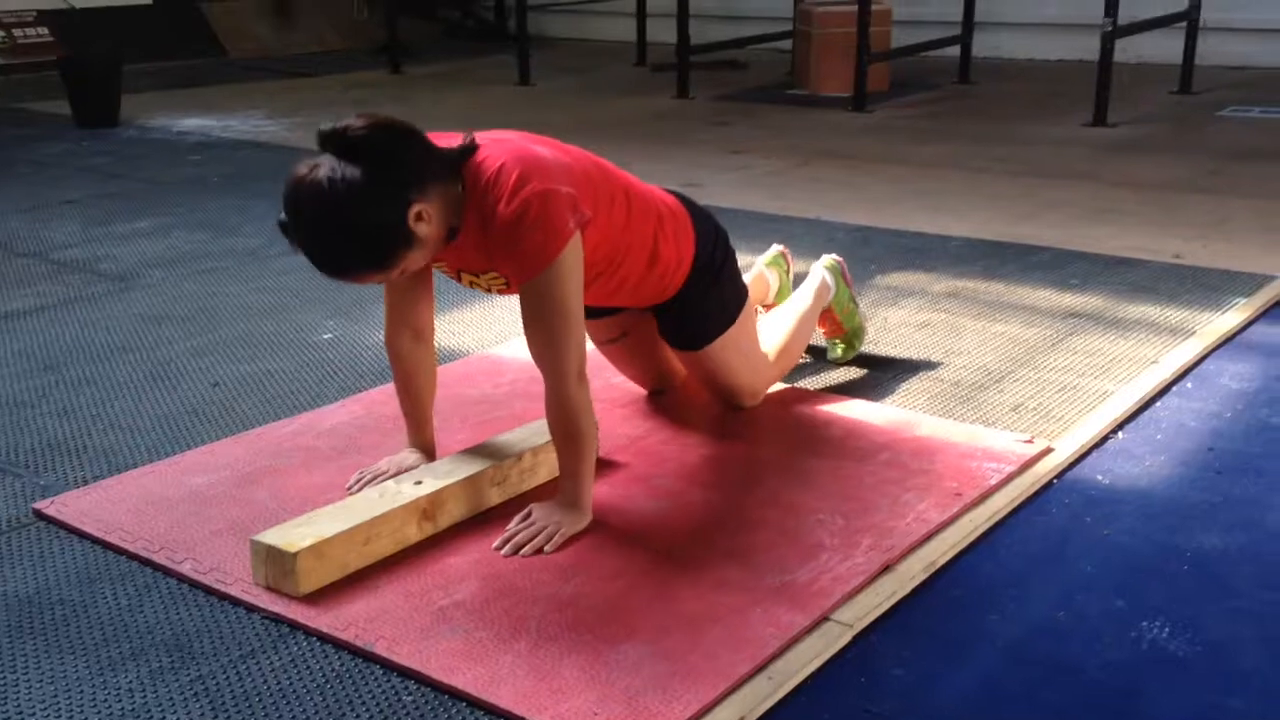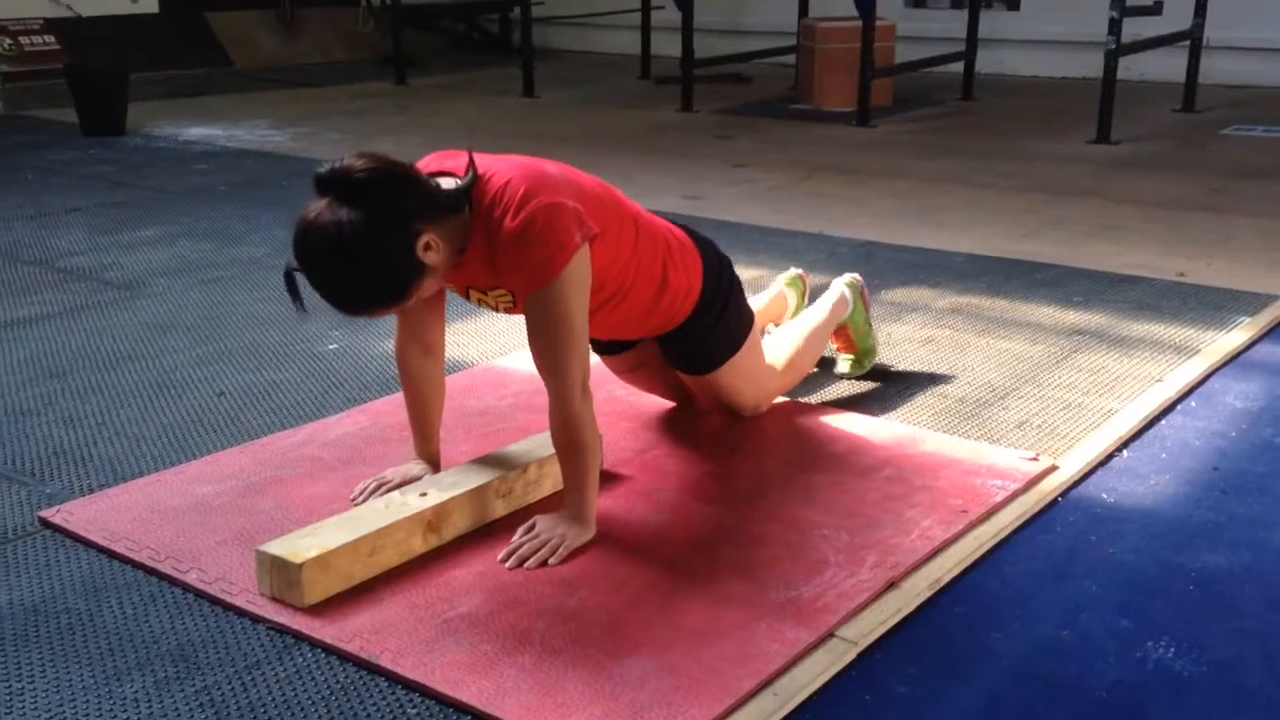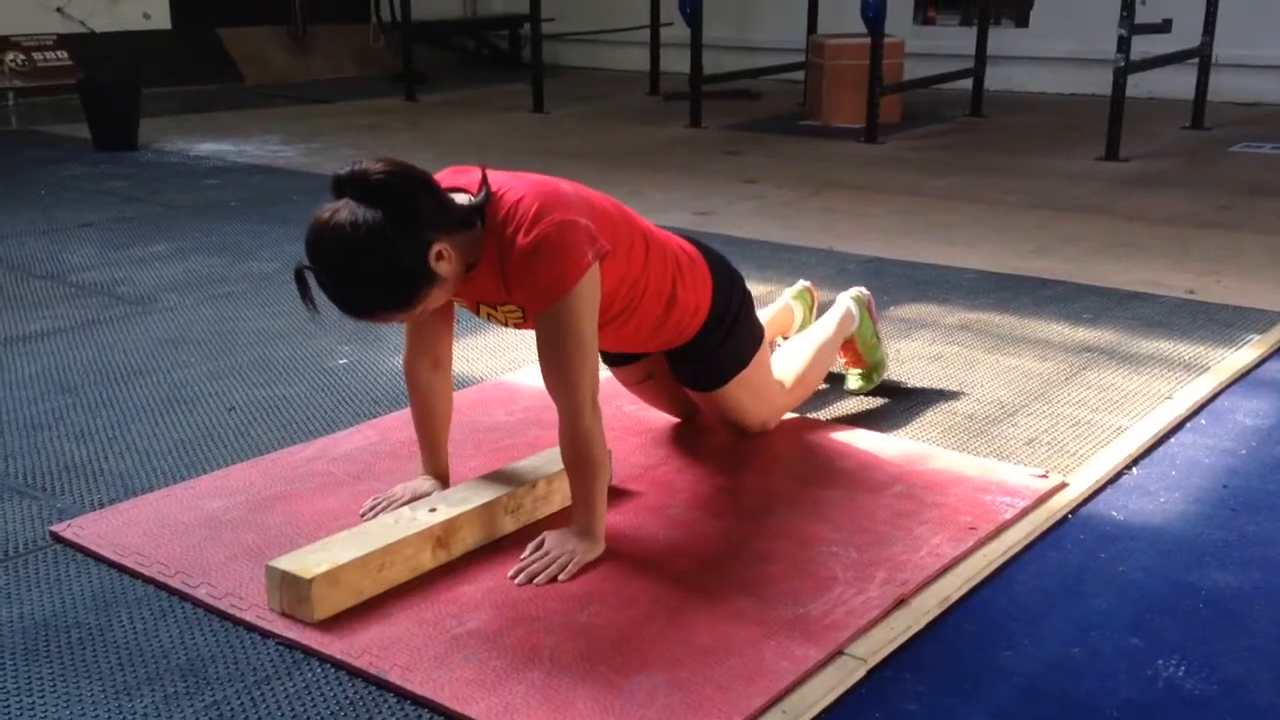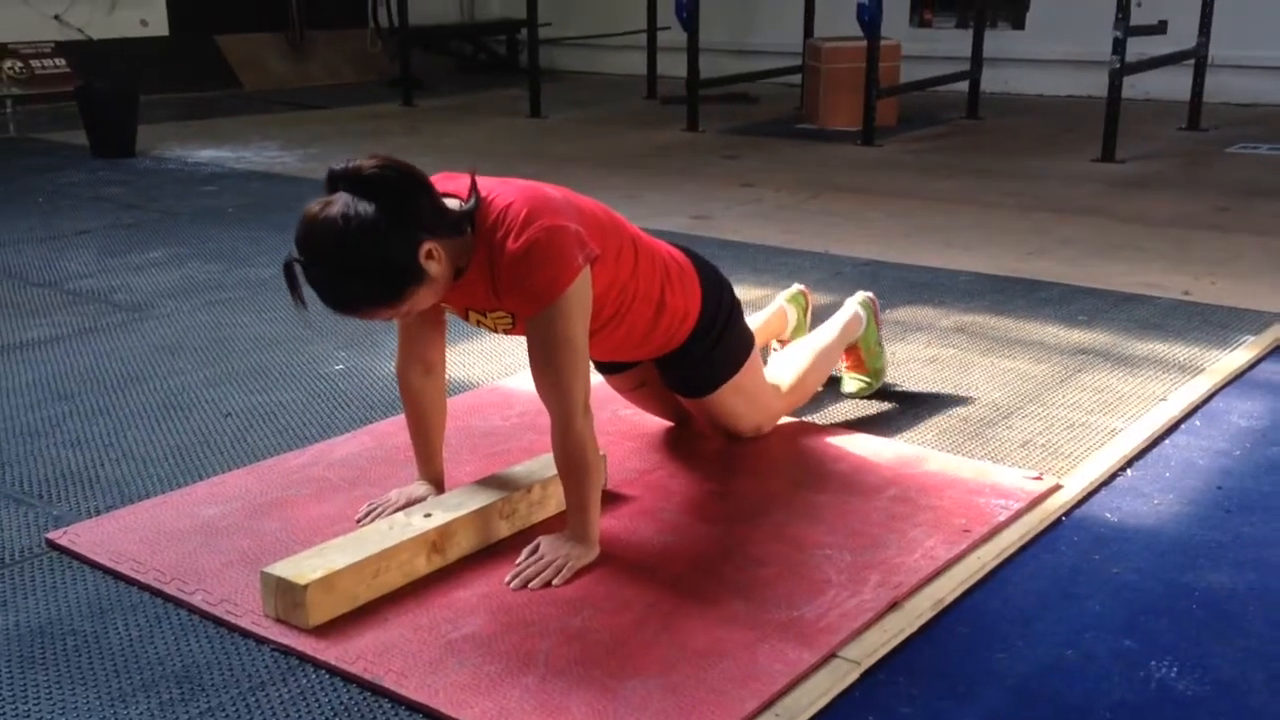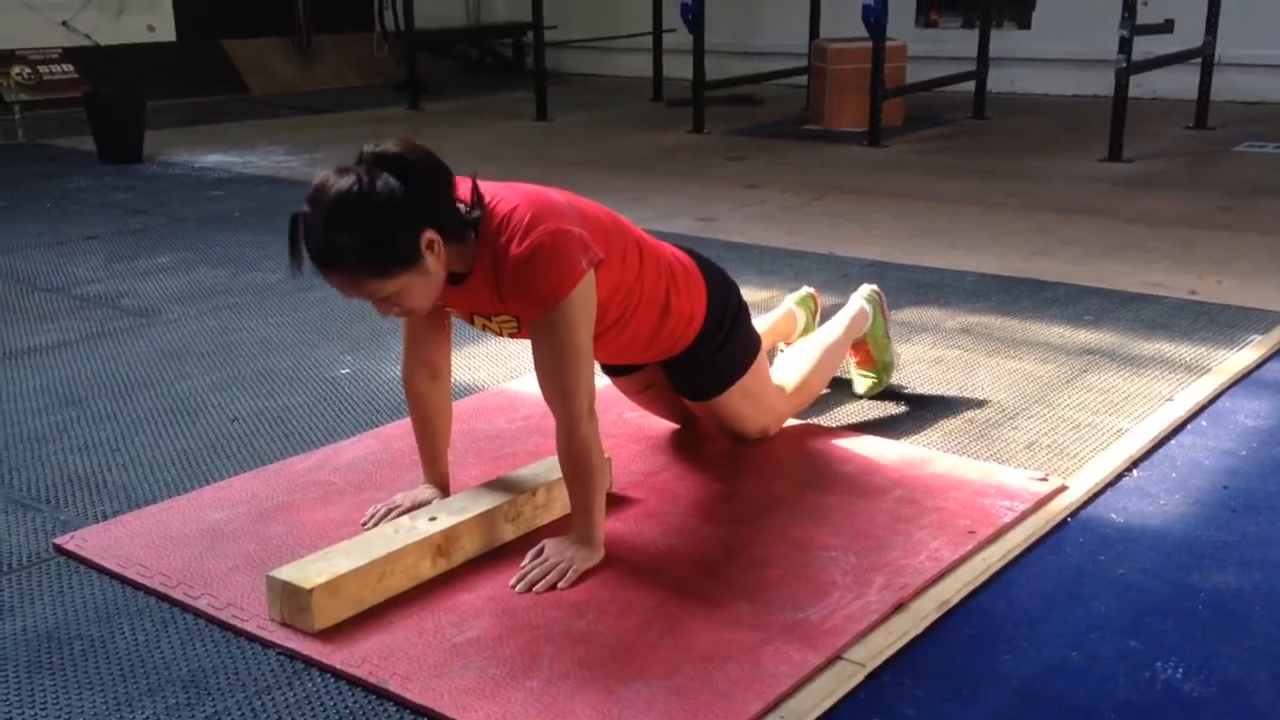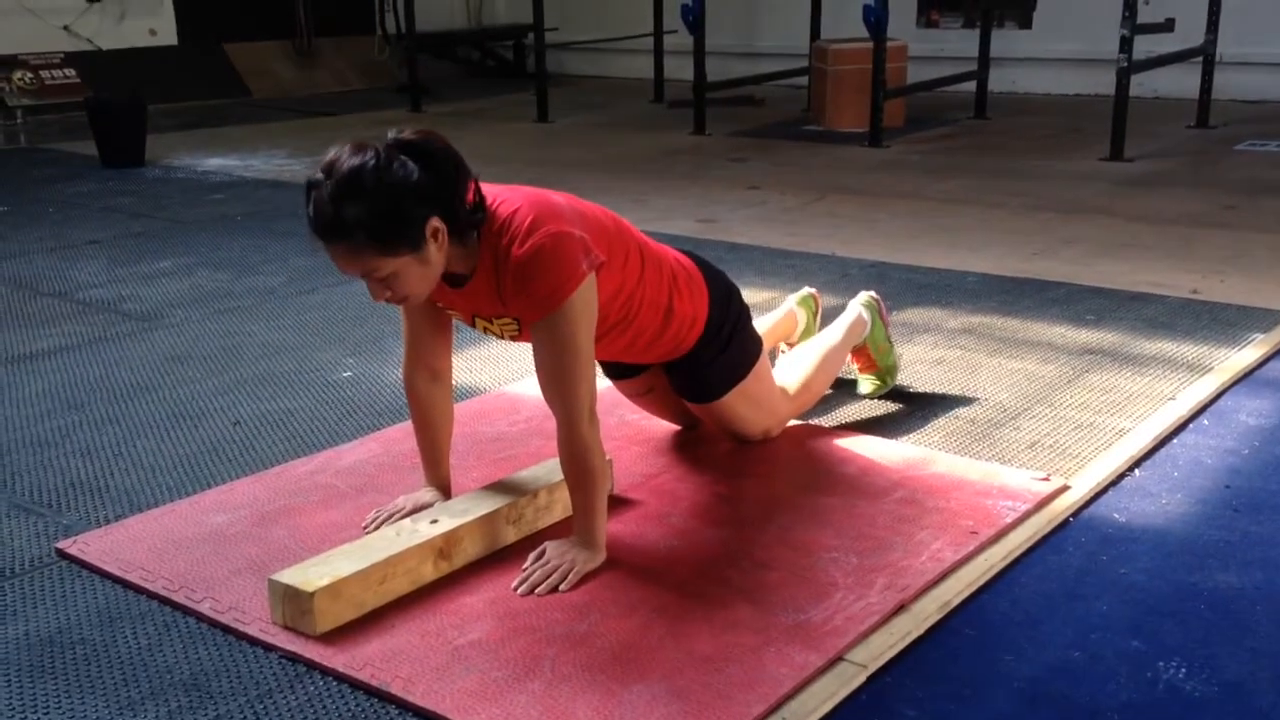
dt=0.5s
person 1, frame 1
left shoulder: (524, 207)
right shoulder: (406, 185)
left elbow: (564, 375)
right elbow: (406, 336)
left wrist: (574, 502)
right wrist: (419, 447)
left hip: (677, 255)
right hip: (607, 263)
left knee: (744, 387)
right knee: (662, 379)
left ankle: (823, 285)
right ankle: (764, 278)
person 1, frame 2
left shoulder: (533, 224)
right shoulder: (413, 207)
left elbow: (568, 388)
right elbow: (418, 348)
left wrist: (578, 515)
right wrist: (425, 458)
left hip: (684, 284)
right hip: (621, 295)
left knee: (752, 395)
right knee: (688, 393)
left ankle: (842, 302)
right ankle: (782, 297)
person 1, frame 3
left shoulder: (543, 241)
right shoulder: (426, 219)
left elbow: (577, 405)
right elbow: (424, 362)
left wrist: (587, 531)
right wrist: (433, 474)
left hip: (693, 300)
right hip: (629, 312)
left knee: (761, 412)
right knee: (695, 410)
left ankle: (846, 317)
right ankle: (791, 308)
person 1, frame 4
left shoulder: (533, 246)
right shoulder: (416, 225)
left elbow: (568, 410)
right elbow: (417, 368)
left wrist: (581, 536)
right wrist: (428, 479)
left hip: (683, 307)
right hip: (620, 321)
left knee: (755, 417)
right knee: (689, 416)
left ankle: (852, 320)
right ankle: (783, 313)
person 1, frame 5
left shoulder: (537, 249)
right shoulder: (425, 233)
left elbow: (574, 414)
right elbow: (424, 372)
left wrist: (586, 538)
right wrist: (434, 482)
left hip: (688, 308)
right hip: (625, 324)
left knee: (762, 417)
right knee: (695, 417)
left ankle: (858, 316)
right ankle: (793, 312)
person 1, frame 6
left shoulder: (538, 250)
right shoulder: (427, 243)
left elbow: (575, 416)
right elbow: (425, 374)
left wrist: (588, 541)
right wrist: (436, 485)
left hip: (690, 312)
right hip: (626, 326)
left knee: (765, 420)
right knee: (693, 419)
left ankle: (858, 322)
right ankle: (794, 316)
